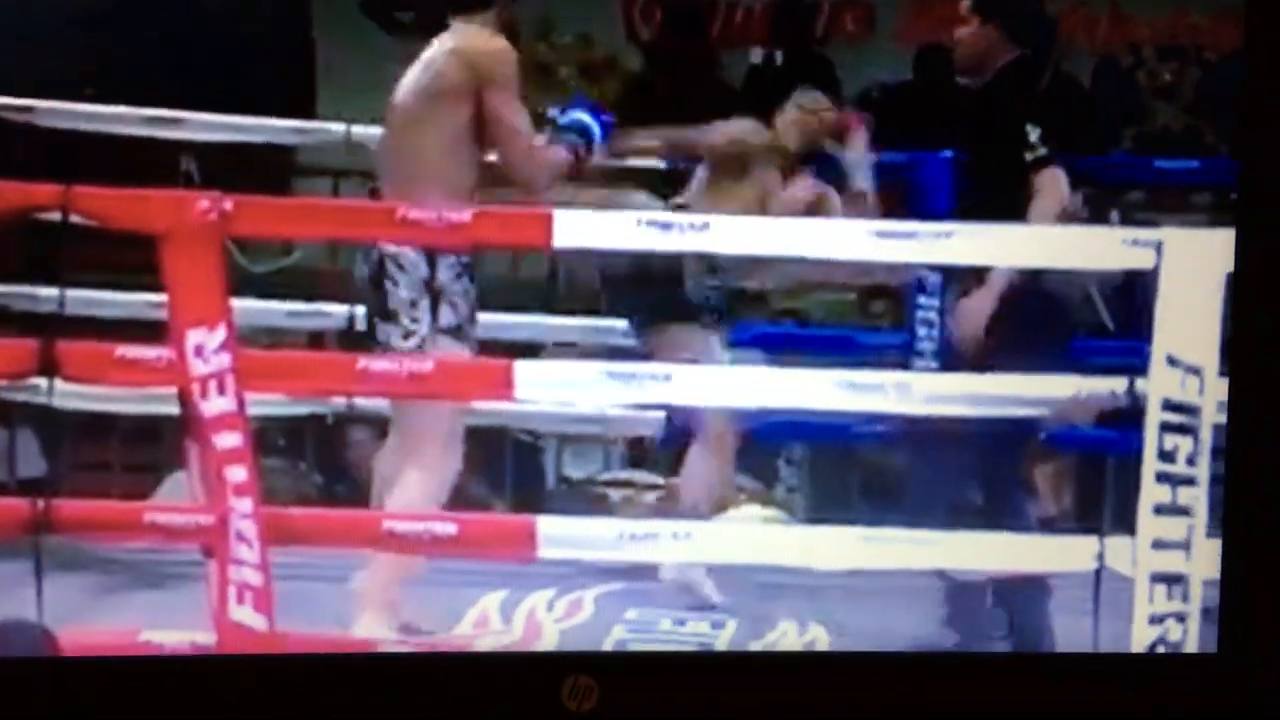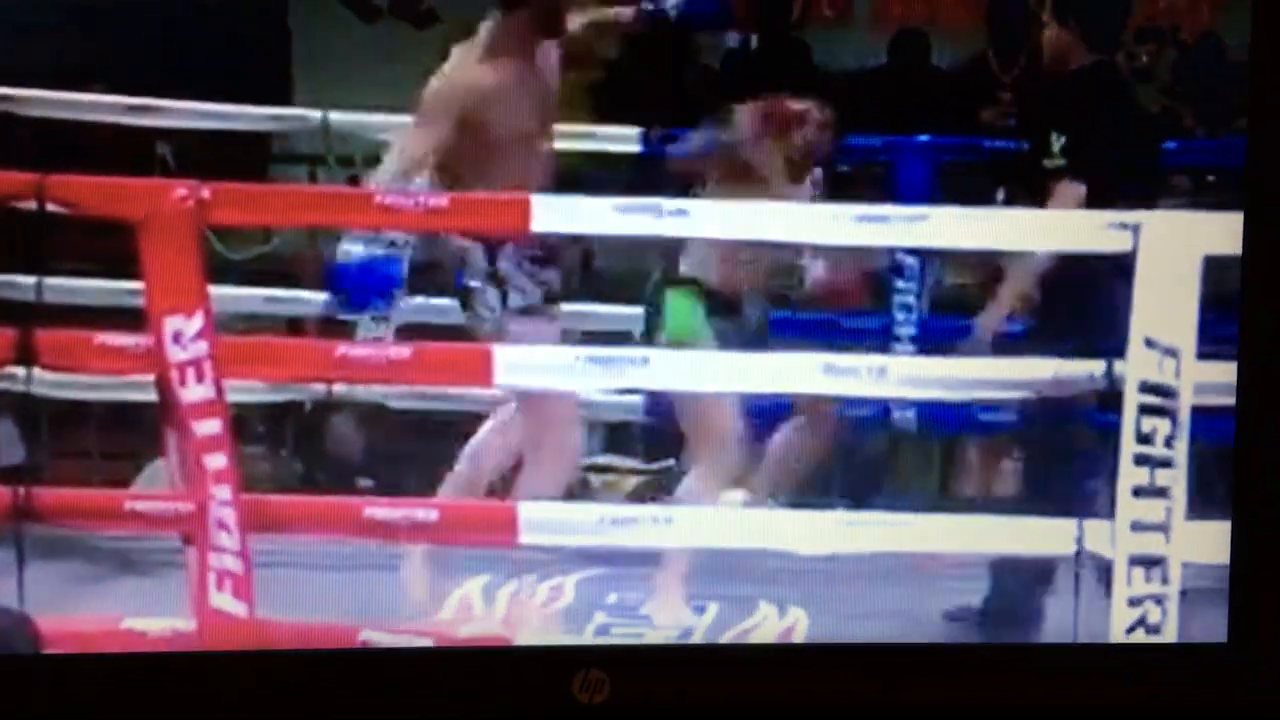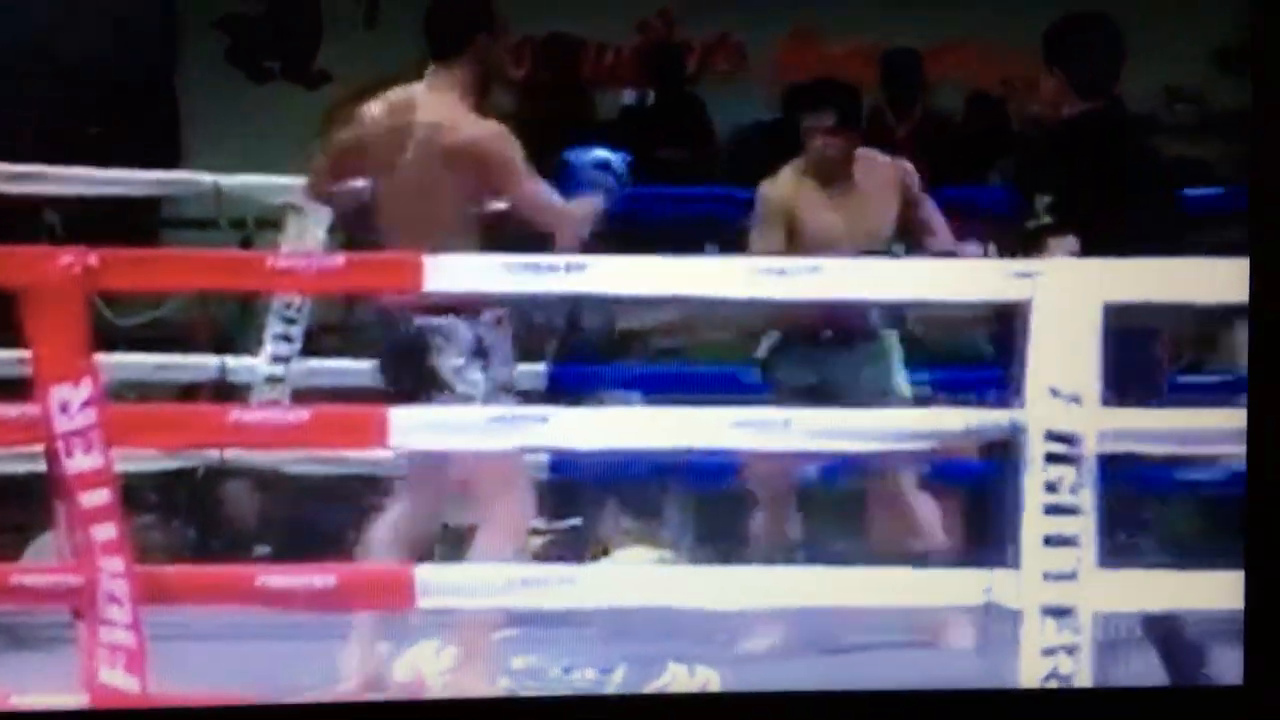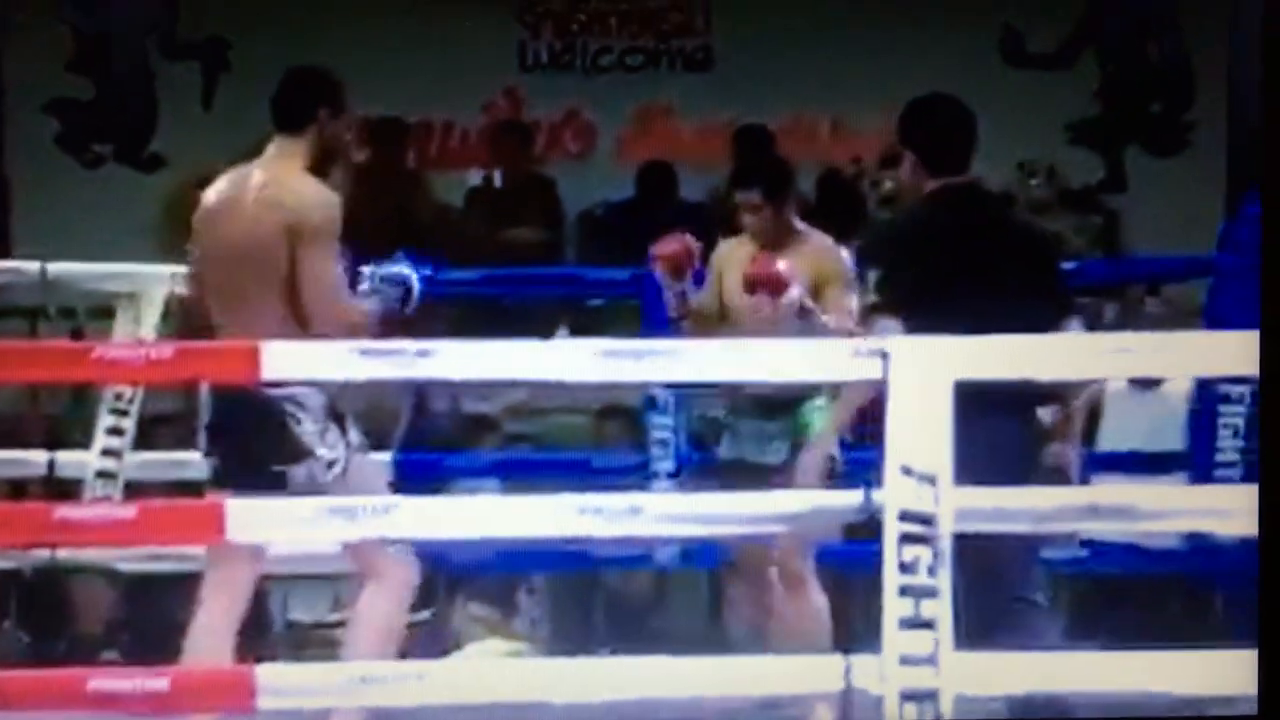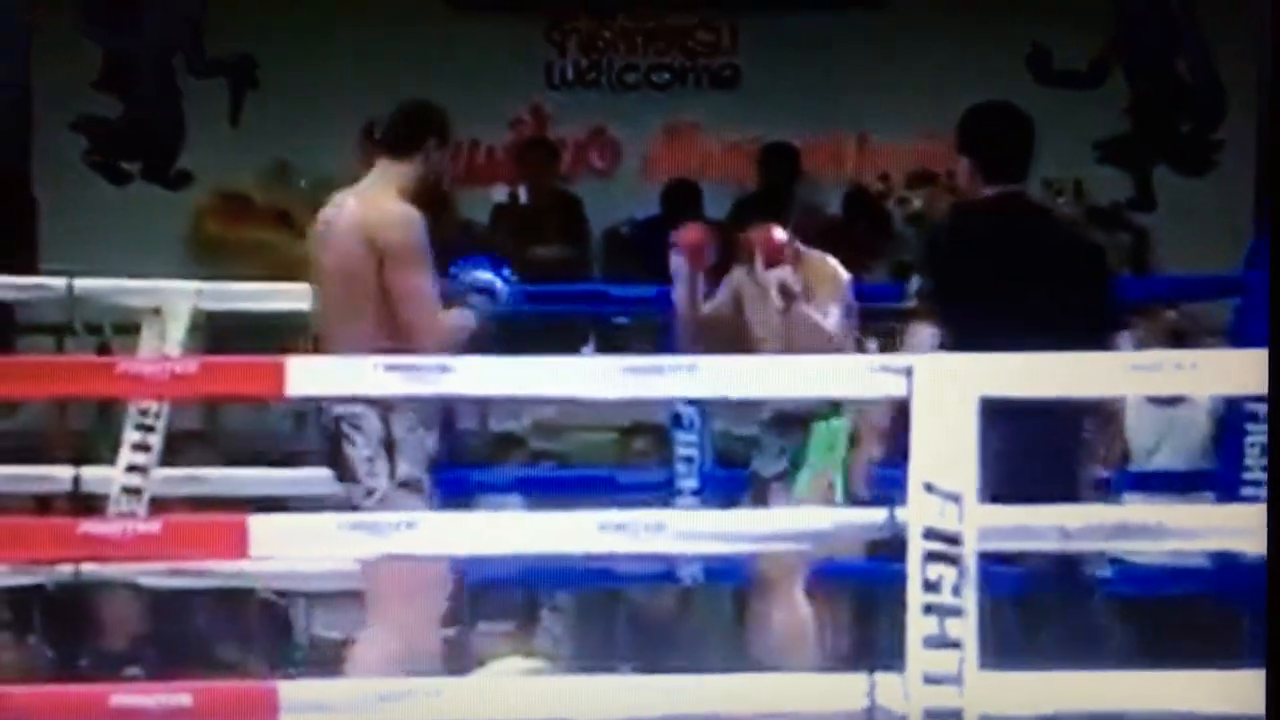
dt=0.5s
person 1, frame 1
left shoulder: (429, 65)
right shoulder: (485, 53)
right elbow: (528, 170)
right wrist: (577, 145)
left hip: (389, 261)
right hip: (423, 267)
left knee: (409, 440)
right knee: (434, 462)
left ankle: (376, 598)
right ankle: (366, 615)
person 1, frame 2
right shoulder: (463, 81)
right elbow: (399, 169)
left hip: (529, 252)
right hip: (499, 262)
left knee: (527, 413)
right knee: (560, 438)
left ankle: (427, 542)
person 1, frame 3
left shoulder: (377, 115)
right shoulder: (477, 137)
left elbow: (320, 184)
right elbow: (569, 227)
right wrist: (599, 187)
left hip: (401, 321)
right hip: (453, 331)
left knee: (420, 492)
right knee: (506, 507)
left ankle: (362, 661)
right ankle: (473, 680)
person 1, frame 4
left shoulder: (215, 197)
right shoulder: (312, 201)
right elbow: (332, 324)
right wrist: (387, 296)
left hip: (230, 404)
right hip: (295, 406)
left knee: (222, 596)
right knee: (392, 569)
person 1, frame 5
left shoulder: (336, 211)
right shoulder: (396, 221)
right elbow: (429, 337)
right wrist: (477, 306)
left hip: (352, 418)
right hip: (381, 425)
left knee: (426, 583)
right knee: (396, 617)
person 2, frame 1
left shoulder: (1013, 97)
right shoulder: (1006, 95)
left elbow: (1053, 194)
left wrist: (989, 289)
left hip: (1011, 309)
right hip: (1017, 306)
left knee: (949, 456)
right knee: (997, 468)
right ankle: (1025, 631)
person 2, frame 2
left shoulder: (1077, 99)
right shoulder: (1115, 96)
left elbow: (1066, 209)
left wrist: (1005, 296)
left hip: (1086, 297)
right hip: (1103, 293)
left knee: (1075, 463)
right knee: (1054, 451)
right ankle: (1011, 605)
person 2, frame 3
left shoulder: (1057, 154)
right shoulder: (1145, 154)
left elbow: (1060, 262)
right elbow: (1169, 263)
right wrist: (1163, 336)
right hip: (1137, 350)
right ankle: (1187, 666)
person 2, frame 4
left shoulder: (900, 242)
right shoulder: (1027, 237)
right elbow: (1067, 338)
left wrist: (824, 437)
right hip: (1011, 429)
right knee: (1015, 592)
person 2, frame 5
left shoulder: (954, 241)
right shoulder: (1075, 244)
right elbow: (1111, 353)
right wrist: (1088, 442)
left hip: (976, 437)
right hip: (1053, 439)
right knee: (1064, 594)
person 3, frame 1
left shoulder: (813, 192)
right shoulder: (750, 142)
right elbow: (690, 141)
right wrist: (620, 144)
left hip: (691, 294)
right hip: (661, 265)
left knee: (720, 428)
left ankle: (683, 557)
person 3, frame 2
left shoulder: (805, 181)
right shoulder: (748, 159)
left elbow: (797, 252)
right elbow: (688, 157)
left wrist: (821, 270)
right wrist: (749, 125)
left hip: (742, 313)
right hip: (696, 307)
left knee: (823, 412)
right knee: (723, 457)
left ankle: (745, 500)
right ankle: (667, 588)
person 3, frame 3
left shoulder: (896, 176)
right shoulder: (780, 194)
left elbow: (936, 236)
left wrist: (958, 257)
right wrist: (794, 302)
left hip: (868, 344)
right hip: (801, 348)
left knee: (897, 485)
right knee: (770, 483)
person 3, frame 4
left shoulder: (826, 259)
right shoulder: (727, 255)
right elbow: (702, 326)
left wrist: (800, 305)
right wrist: (675, 290)
left hip: (796, 418)
right hip: (743, 416)
left knee: (792, 564)
right knee: (745, 563)
person 3, frame 5
left shoulder: (826, 274)
right shoulder: (744, 277)
left elbow: (829, 345)
right elbow: (698, 331)
left wrist: (787, 291)
right wrist: (687, 277)
left hip: (820, 433)
right hip: (777, 431)
left knee: (779, 571)
right knee: (764, 574)
